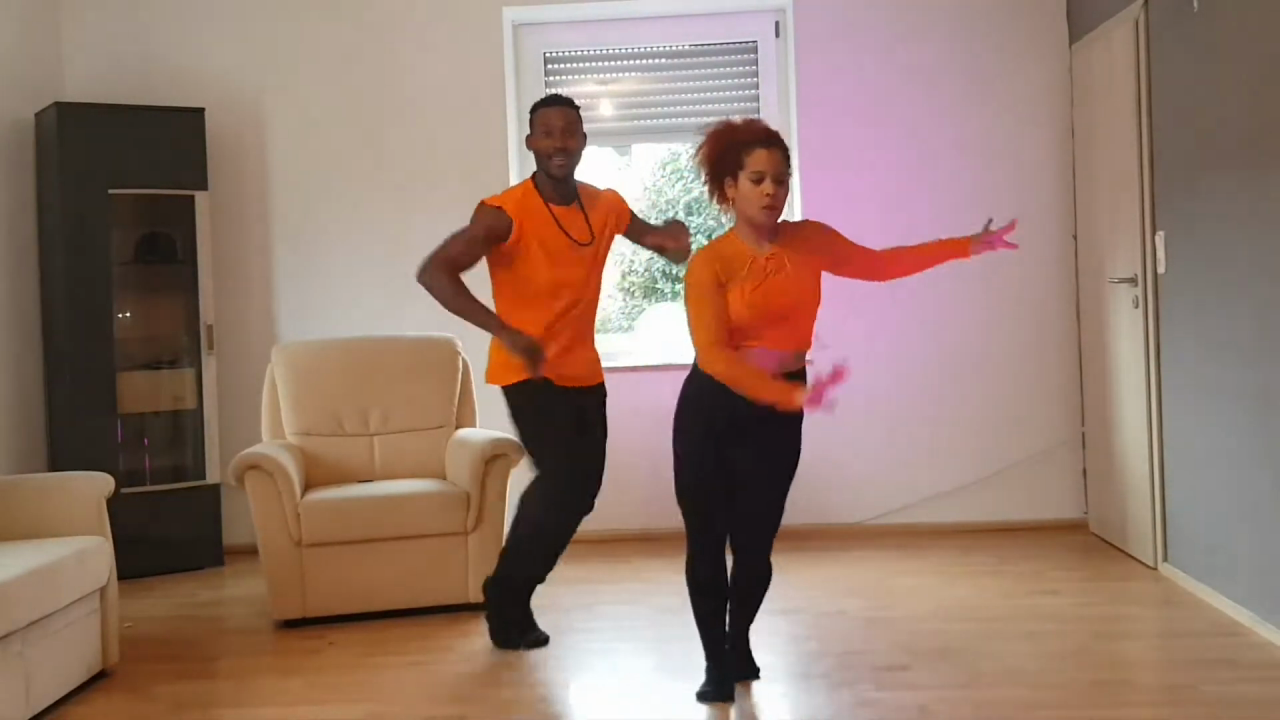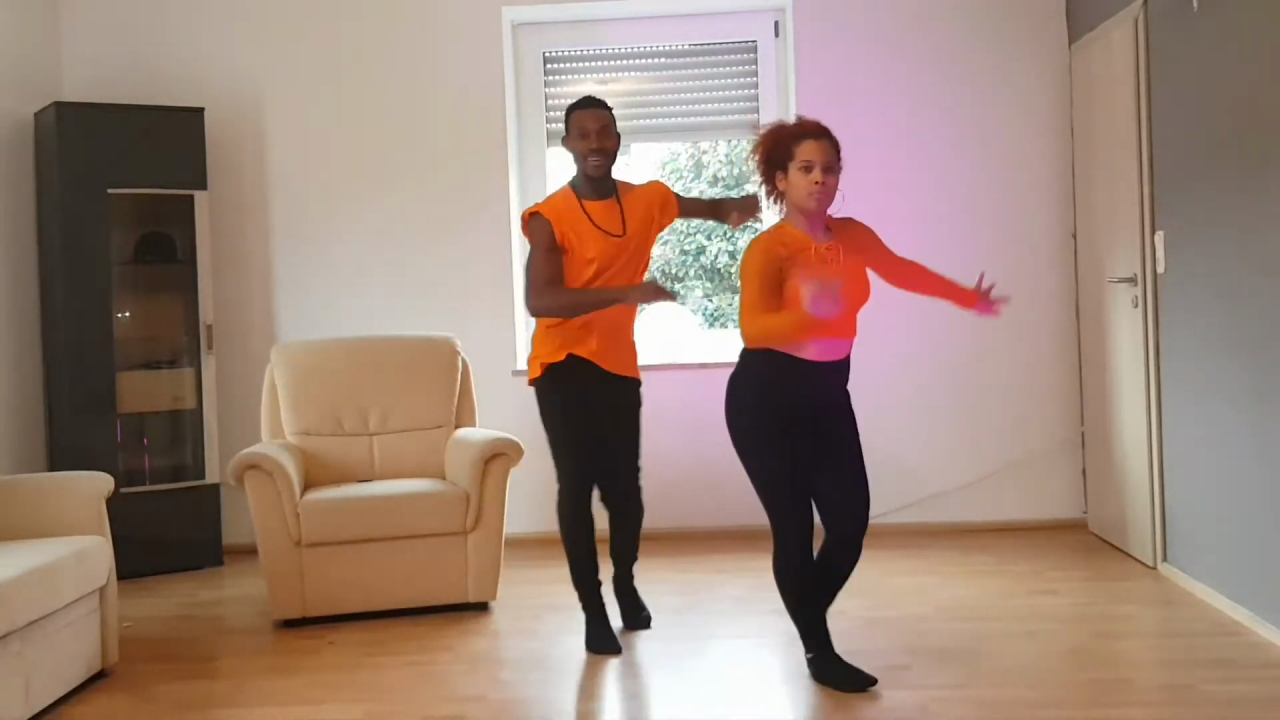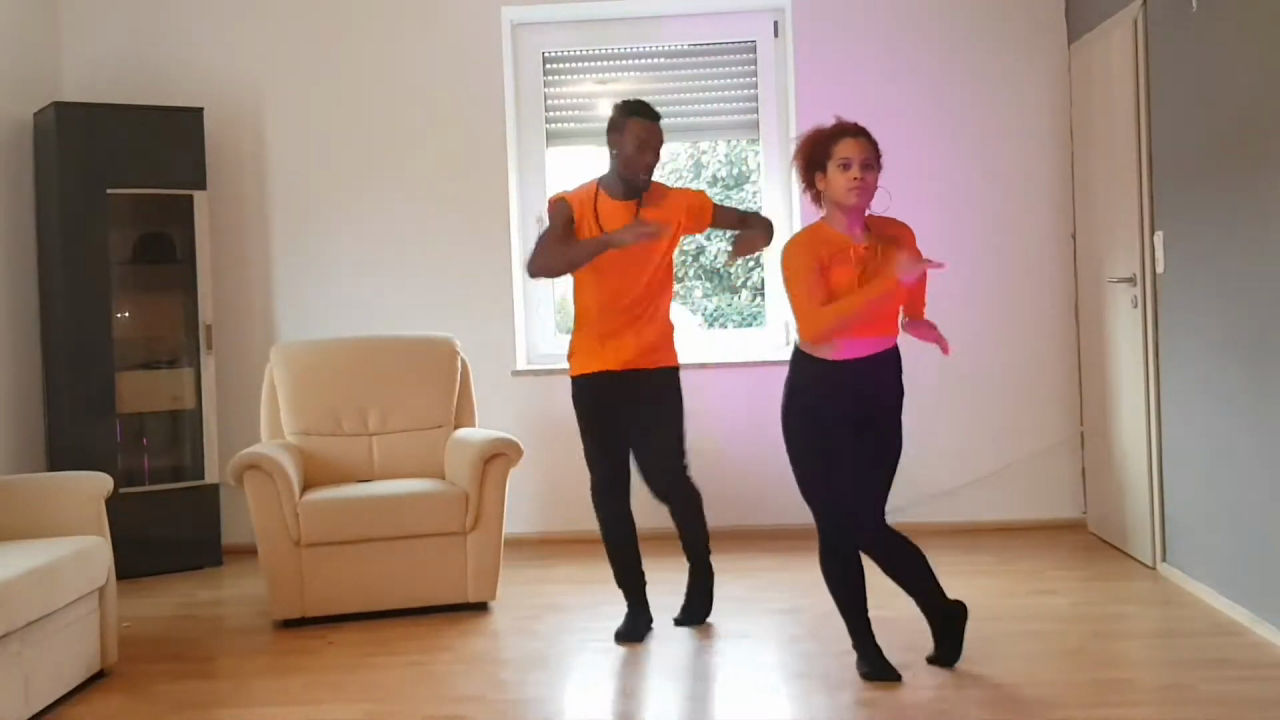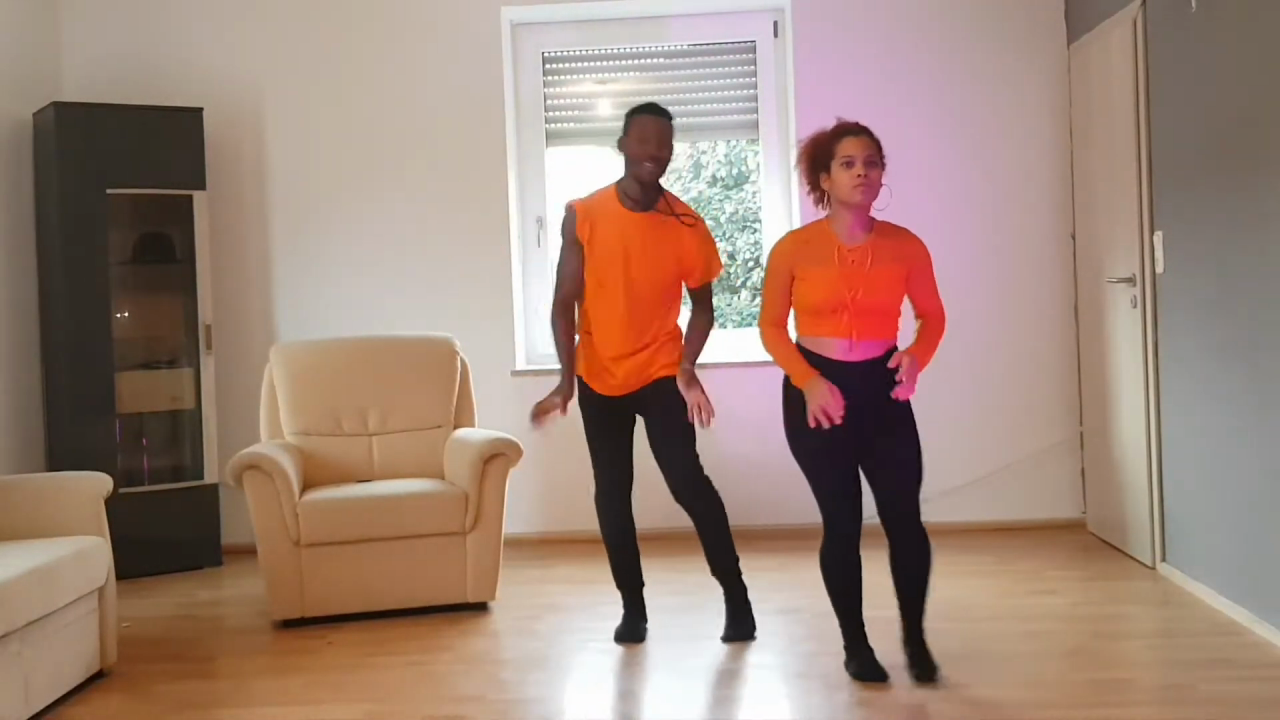
dt=0.5s
person 1, frame 1
left shoulder: (810, 241)
right shoulder: (709, 262)
left elbow: (881, 264)
right elbow: (714, 356)
left wrist: (968, 246)
right wrist: (791, 395)
left hip: (776, 416)
right hip: (711, 408)
left knee: (752, 543)
right knee: (704, 541)
left ankle: (738, 642)
right ankle: (718, 664)
person 1, frame 2
left shoulder: (853, 237)
right shoulder: (766, 249)
left elbow: (904, 272)
right elbow: (754, 330)
left wrist: (970, 298)
right wrist: (807, 311)
left hip: (828, 394)
right hip: (766, 401)
left knee: (849, 525)
right knee: (793, 528)
left ankle: (808, 623)
right ankle: (817, 649)
person 1, frame 3
left shoulder: (896, 235)
right shoulder: (804, 248)
right elbow: (816, 326)
left wrist: (917, 319)
right wrist: (889, 281)
left hip: (879, 389)
right hip: (816, 397)
left knee: (863, 527)
right knee: (838, 529)
left ankle: (942, 612)
right ankle: (866, 647)
person 1, frame 4
left shoulder: (901, 244)
right shoulder: (794, 247)
left elbow: (934, 316)
right elbow: (771, 327)
left wrist: (915, 358)
right wrist: (810, 382)
left hip: (883, 393)
right hip: (819, 396)
left knee: (904, 520)
right knee: (842, 523)
left ankle: (915, 638)
right ankle: (857, 646)
person 2, frame 1
left shoulder: (607, 207)
right shoulder: (504, 212)
left elbow: (664, 243)
right elbow: (432, 273)
left wrist: (674, 242)
right wrist: (504, 331)
left hip: (584, 372)
right hip: (528, 373)
left knee: (581, 490)
right knee: (567, 478)
left ankle: (512, 600)
right ankle: (506, 592)
person 2, frame 2
left shoulder: (652, 198)
right shoulder: (545, 218)
left elbow: (721, 208)
right elbow: (541, 302)
left wrist: (749, 204)
right wrist: (627, 292)
left hip: (615, 365)
right hip: (560, 362)
left knee: (622, 488)
right knee: (574, 478)
left ankle: (624, 583)
right ankle: (592, 608)
person 2, frame 3
left shoulder: (679, 204)
right shoulder: (570, 206)
left elbow: (753, 223)
right elbow: (537, 266)
left wrist: (753, 234)
right wrist: (613, 239)
left hip: (651, 362)
right hip: (591, 367)
left knee: (666, 476)
right knee: (608, 487)
left ankle: (700, 573)
right ankle: (635, 602)
person 2, frame 4
left shoulder: (689, 228)
right shoulder: (582, 214)
left elbow: (703, 310)
right elbow: (562, 302)
left wrist: (688, 370)
right wrist: (567, 376)
left hip: (662, 371)
right hip: (600, 376)
left knee: (688, 482)
right knee: (611, 495)
left ankle: (734, 592)
right ankle: (632, 604)
